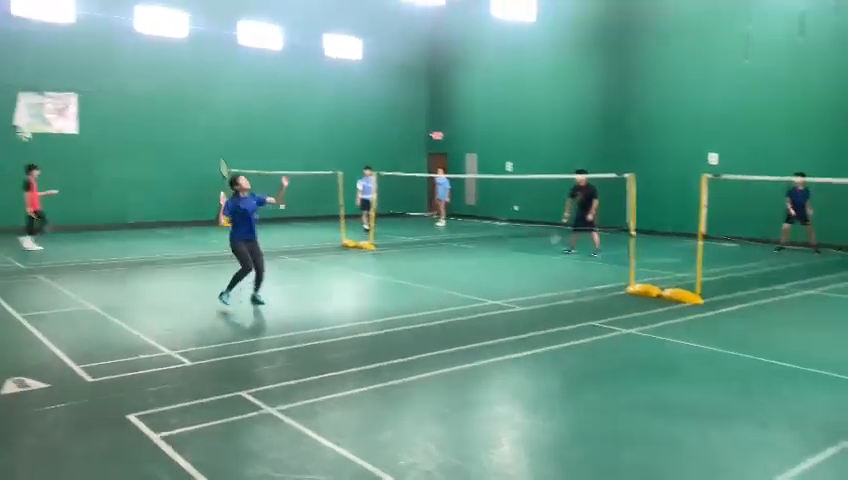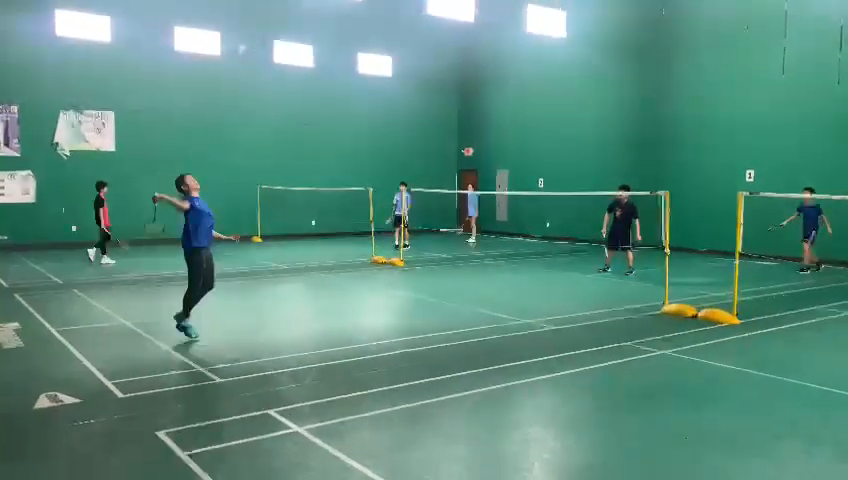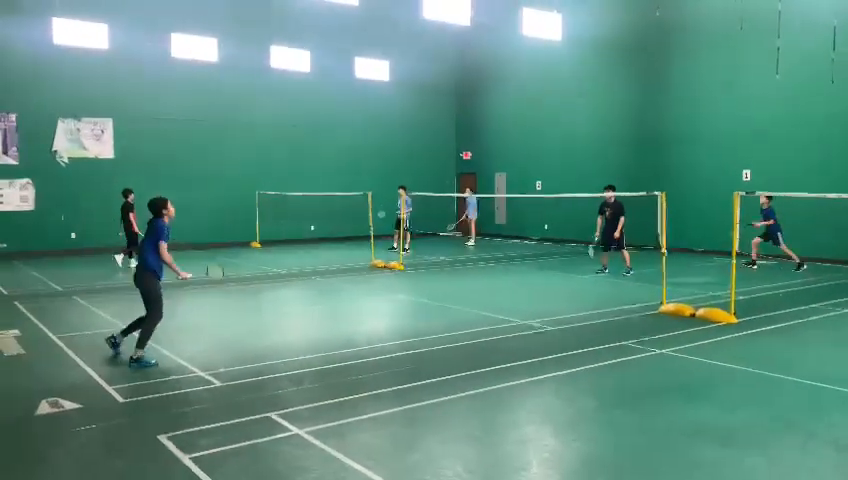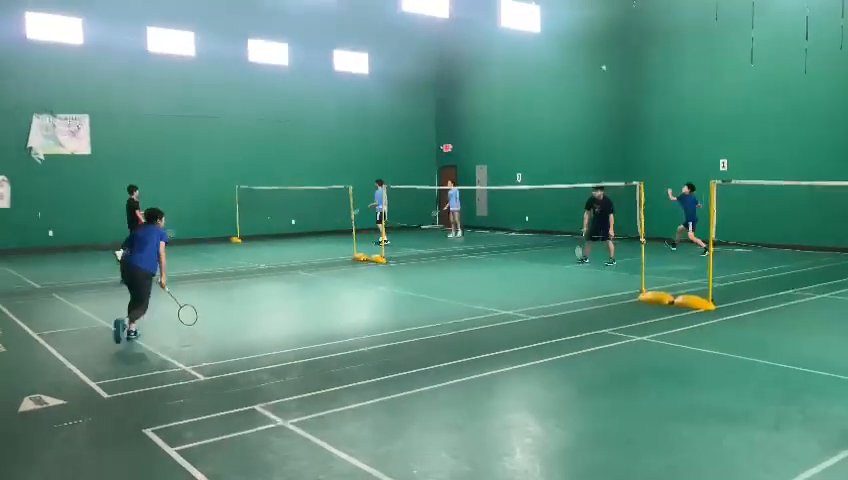
dt=0.5s
person 1, frame 1
left shoulder: (254, 198)
right shoulder: (232, 202)
left elbow: (276, 201)
right elbow: (221, 222)
left wrist: (283, 188)
right wrist: (222, 206)
left hip: (252, 240)
right hip: (238, 241)
left knee: (260, 269)
right knee: (247, 267)
left ankle: (255, 294)
right ankle: (227, 292)
person 1, frame 2
left shoulder: (203, 204)
right shoulder: (190, 201)
right elbow: (183, 206)
left wrist: (226, 238)
left hip: (205, 250)
right hip: (194, 250)
left knee: (208, 286)
right knee: (195, 287)
left ankle: (182, 315)
right ankle: (184, 321)
person 1, frame 3
left shoulder: (156, 226)
right shoulder: (161, 226)
right elbow: (164, 256)
right wrist: (179, 273)
left hip: (145, 275)
right hip: (147, 276)
left knee: (152, 315)
right knee: (156, 315)
left ankle: (117, 338)
right ankle: (138, 356)
person 1, frame 4
left shoulder: (135, 232)
right shoulder: (160, 233)
left elbow: (126, 252)
right elbow: (161, 253)
left wrist: (125, 276)
right wrist: (163, 276)
left hip: (127, 267)
right hip: (144, 271)
left knee: (135, 298)
right knee: (141, 305)
left ankle: (131, 329)
right ankle: (123, 322)
